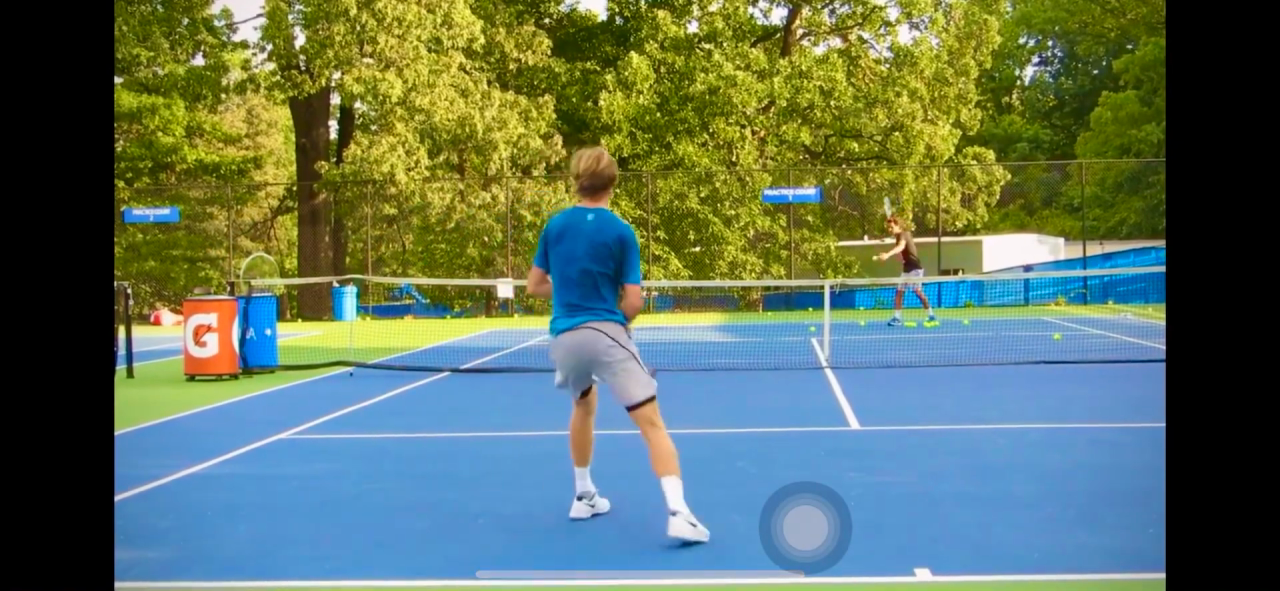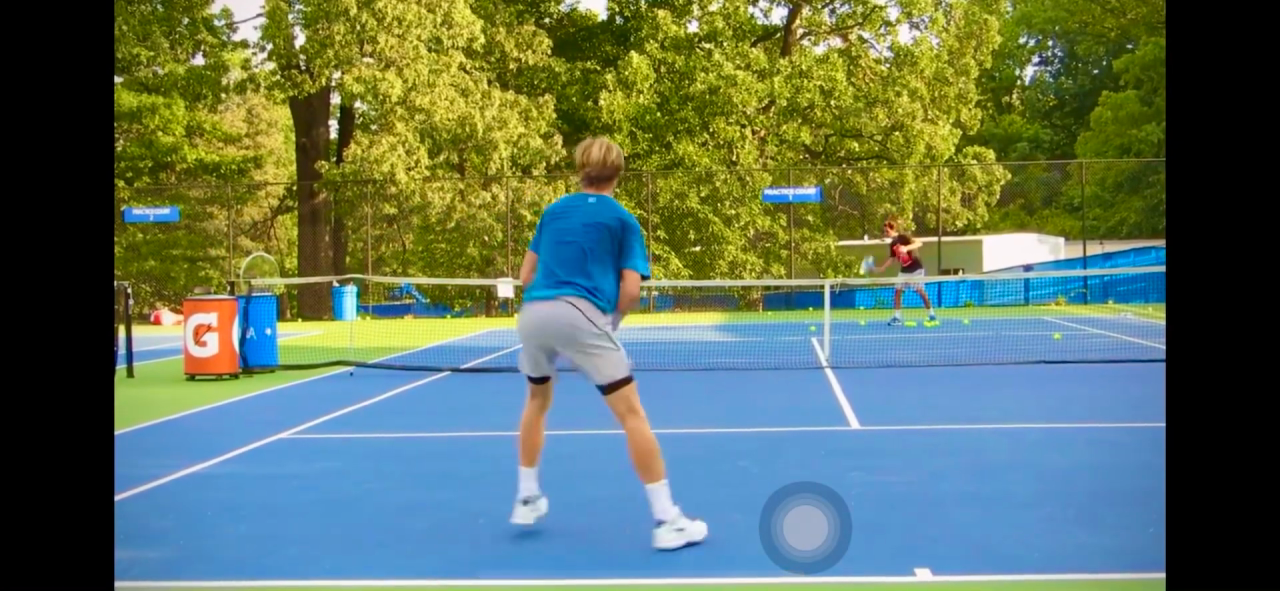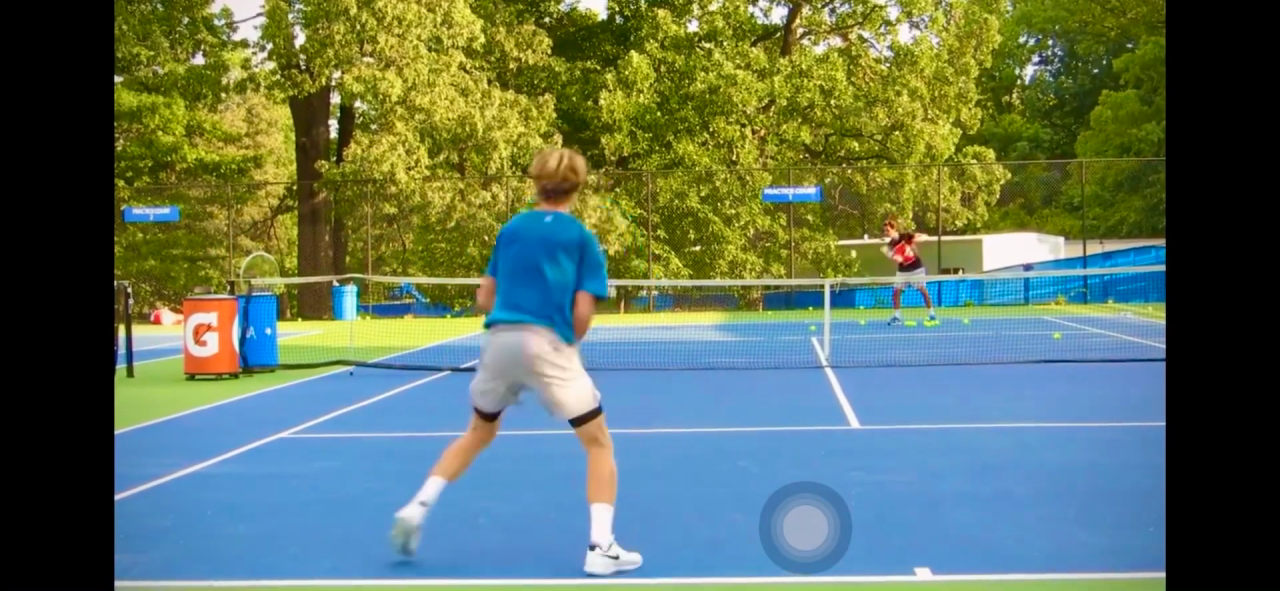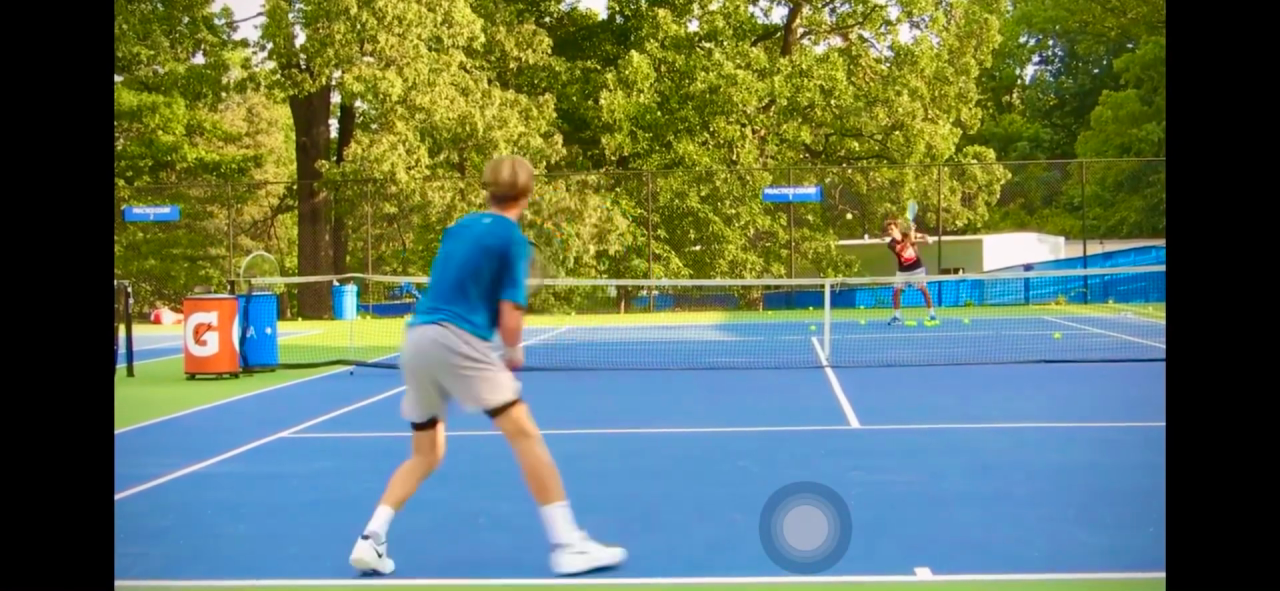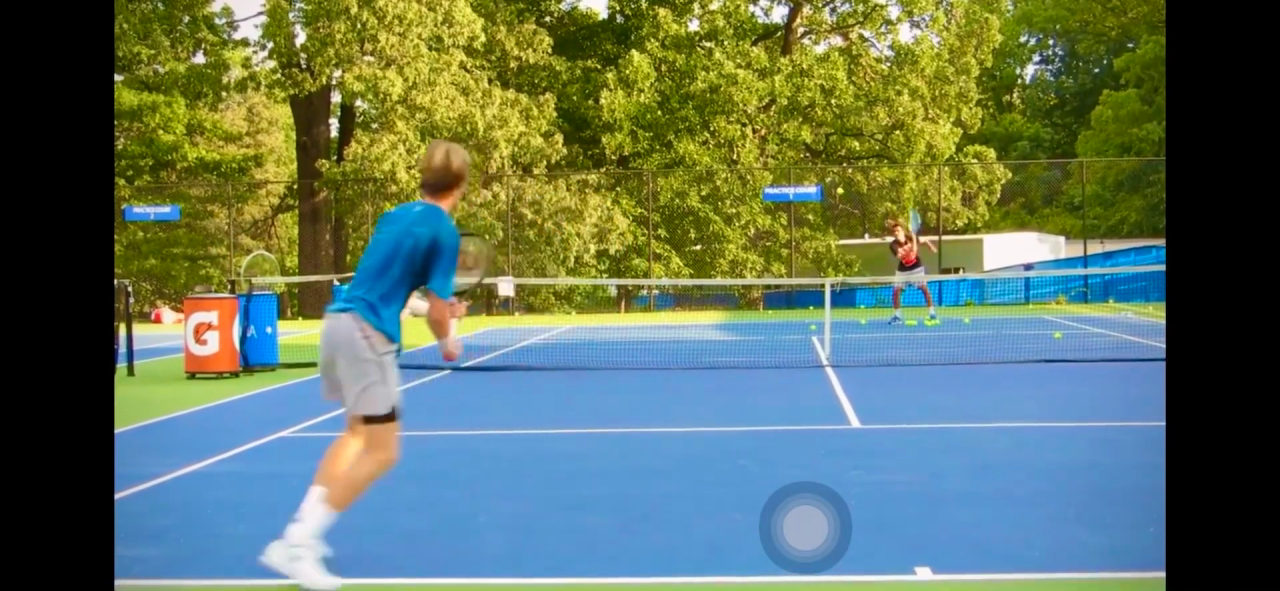
dt=0.2s
person 1, frame 1
left shoulder: (554, 225)
right shoulder: (621, 231)
left elbow: (535, 286)
right elbow: (634, 302)
left hip: (563, 338)
right hip: (605, 333)
left knee: (584, 405)
right knee: (652, 425)
left ankle: (584, 496)
right ankle: (678, 514)
person 1, frame 2
left shoulder: (553, 210)
right shoulder: (623, 220)
left elbow: (526, 276)
right elbow: (631, 289)
right wrist: (609, 318)
left hip: (534, 315)
right hip: (580, 315)
left knee: (537, 403)
right knee: (632, 416)
left ankle: (527, 500)
right ankle: (667, 520)
person 1, frame 3
left shoulder: (510, 229)
right shoulder: (582, 237)
left elbow: (484, 298)
right elbow: (583, 311)
right wrist: (569, 345)
left hip: (501, 343)
right hip: (547, 346)
left knee: (477, 435)
right knee: (599, 444)
left ankle: (418, 509)
right ankle: (601, 547)
person 1, frame 4
left shoulder: (458, 227)
right shoulder: (513, 239)
right elbow: (508, 318)
right wrist: (514, 353)
left hip: (417, 339)
right hip: (459, 341)
left knee: (425, 455)
right knee: (526, 439)
left ankle: (372, 539)
right ankle: (568, 545)
person 1, frame 5
left shoulder: (396, 216)
right shoulder: (445, 231)
right elbow: (438, 309)
left wrist: (437, 313)
right wrist: (448, 342)
left hip: (339, 322)
right hip: (366, 336)
left knee: (357, 435)
right knee: (378, 453)
left ankle: (304, 523)
right ankle: (294, 546)
